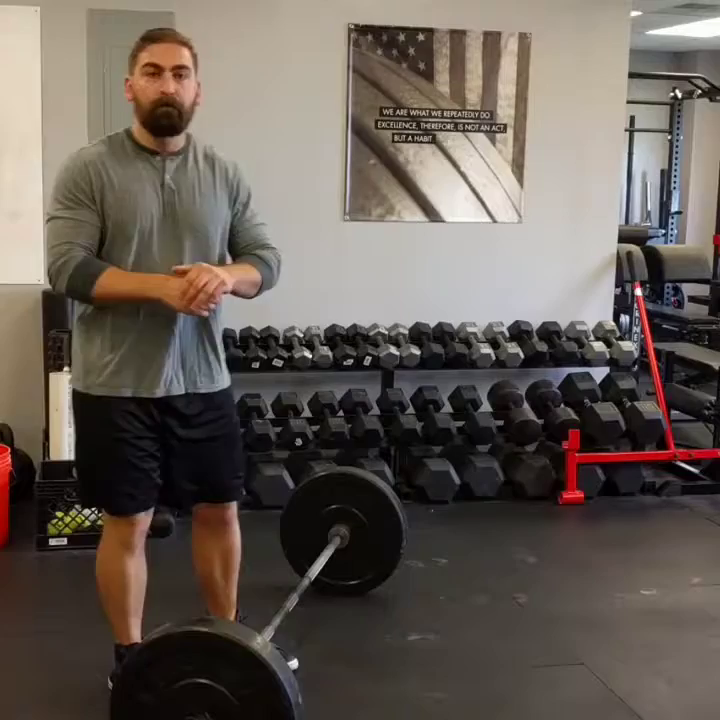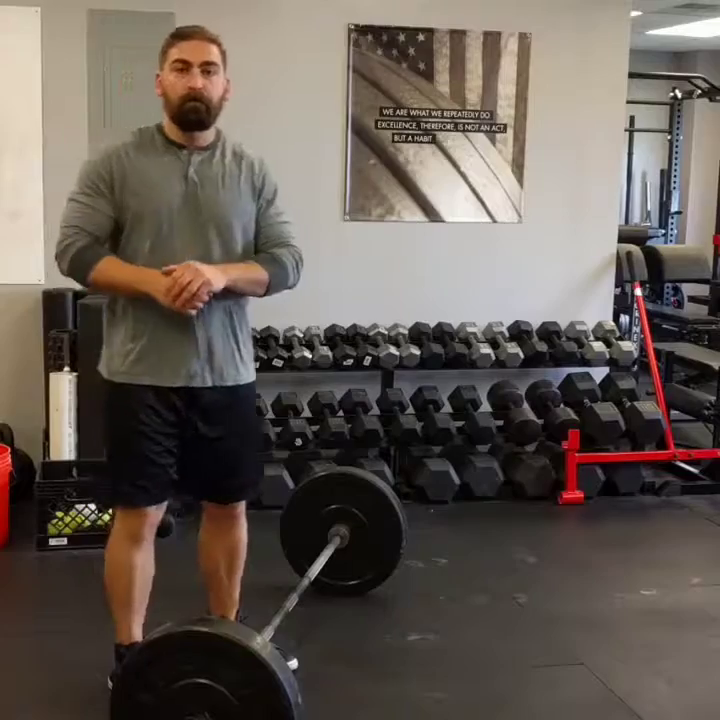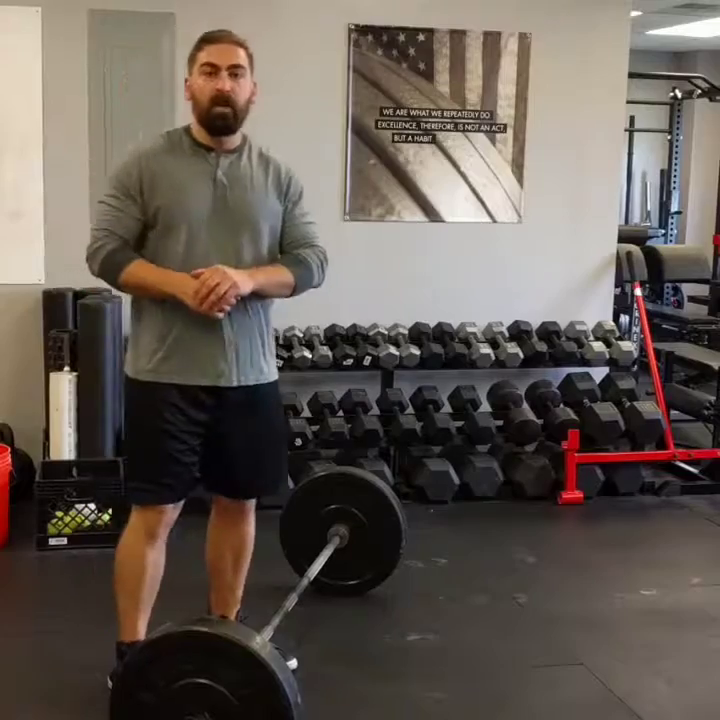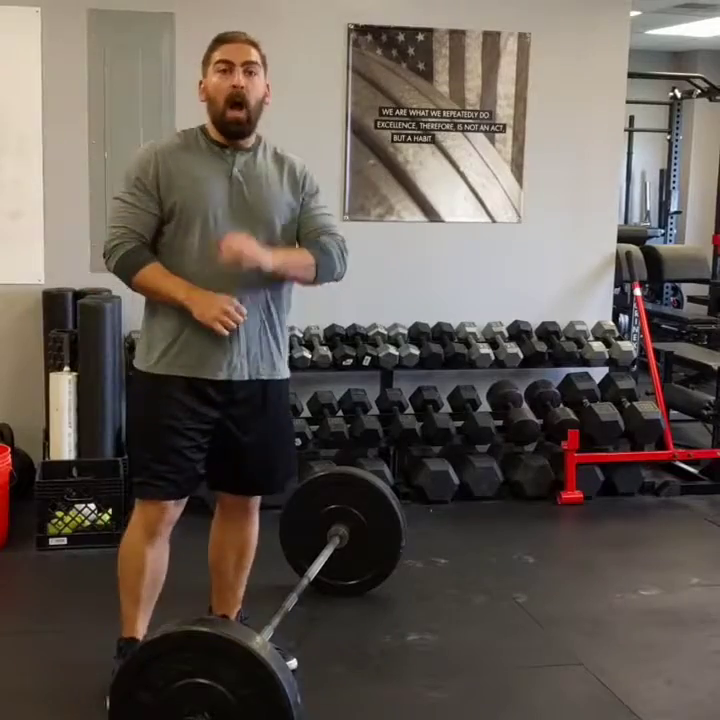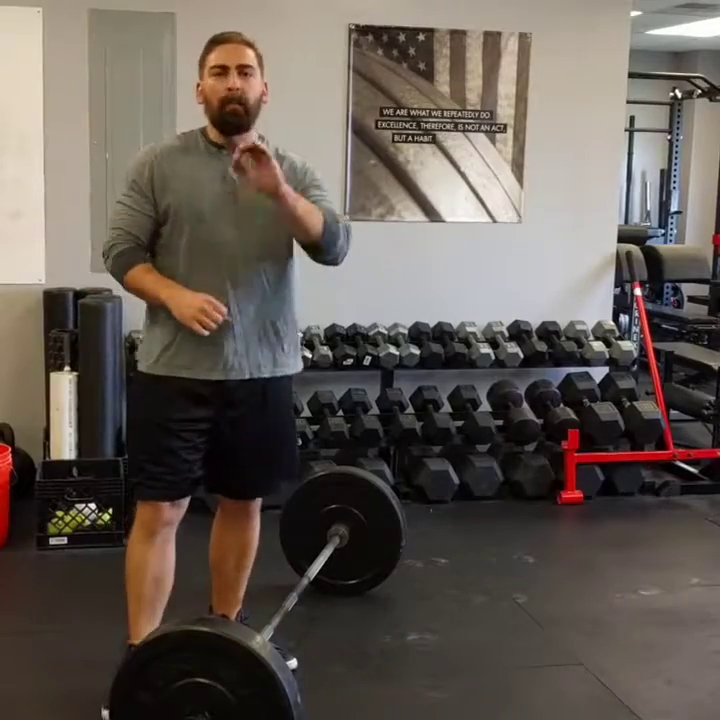
dt=0.2s
person 1, frame 1
left shoulder: (223, 175)
right shoulder: (89, 170)
left elbow: (265, 259)
right elbow: (70, 271)
left wrist: (226, 275)
right wrist: (161, 287)
left hip: (202, 381)
right hip: (118, 385)
left knee: (219, 511)
right knee: (128, 525)
right ankle: (129, 654)
person 1, frame 2
left shoulder: (253, 173)
right shoulder: (116, 163)
left elbow: (287, 262)
right elbow: (74, 251)
left wrist: (220, 274)
right wrist: (151, 282)
left hip: (226, 375)
right hip: (141, 375)
left knee: (227, 507)
right knee: (138, 516)
right ankle: (130, 651)
person 1, frame 3
left shoulder: (277, 176)
right shoulder: (145, 164)
left elbow: (311, 262)
right elbow: (105, 252)
left wrist: (247, 278)
right wrist: (181, 284)
left hip: (249, 374)
right hip: (165, 373)
left knee: (237, 503)
right knee: (154, 512)
left ankle: (225, 630)
right ankle: (132, 649)
person 1, frame 4
left shoulder: (290, 173)
right shoulder: (160, 160)
left elbow: (333, 258)
right elbow: (122, 250)
left wrist: (267, 258)
right wrist: (193, 298)
left hip: (259, 369)
right hip: (173, 366)
left knee: (242, 500)
right knee: (157, 508)
left ankle: (225, 629)
right ankle: (131, 646)
person 1, frame 5
left shoulder: (293, 170)
right shoulder: (158, 163)
left elbow: (334, 244)
right elbow: (121, 250)
left wrist: (279, 189)
right wrist: (178, 295)
left hip: (261, 371)
right hip: (173, 371)
left knee: (242, 506)
right knee: (157, 514)
left ankle: (224, 630)
right ankle: (137, 657)
